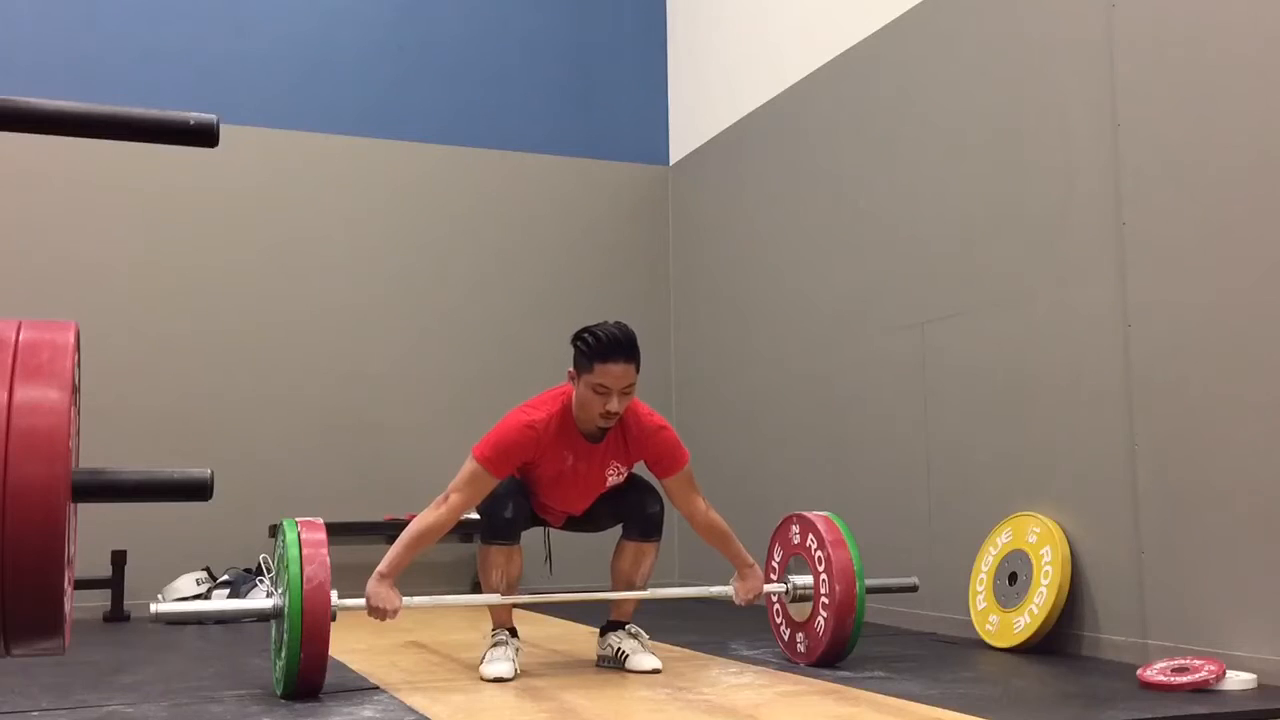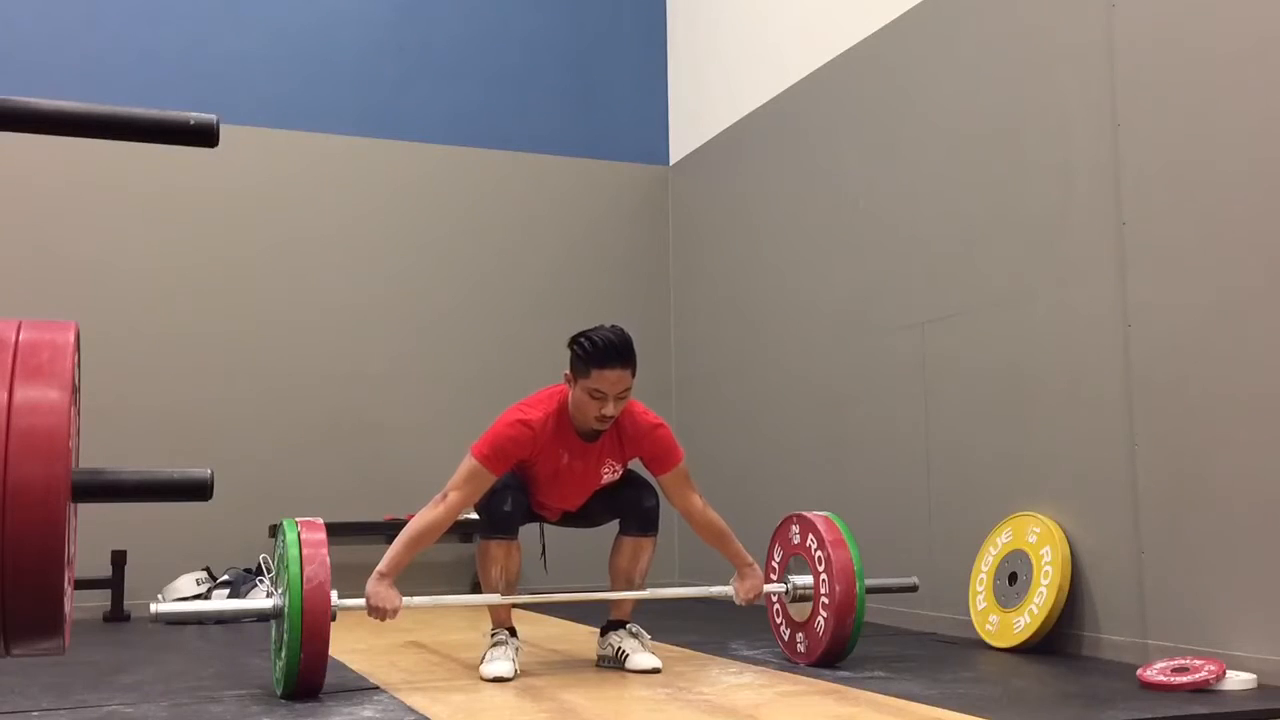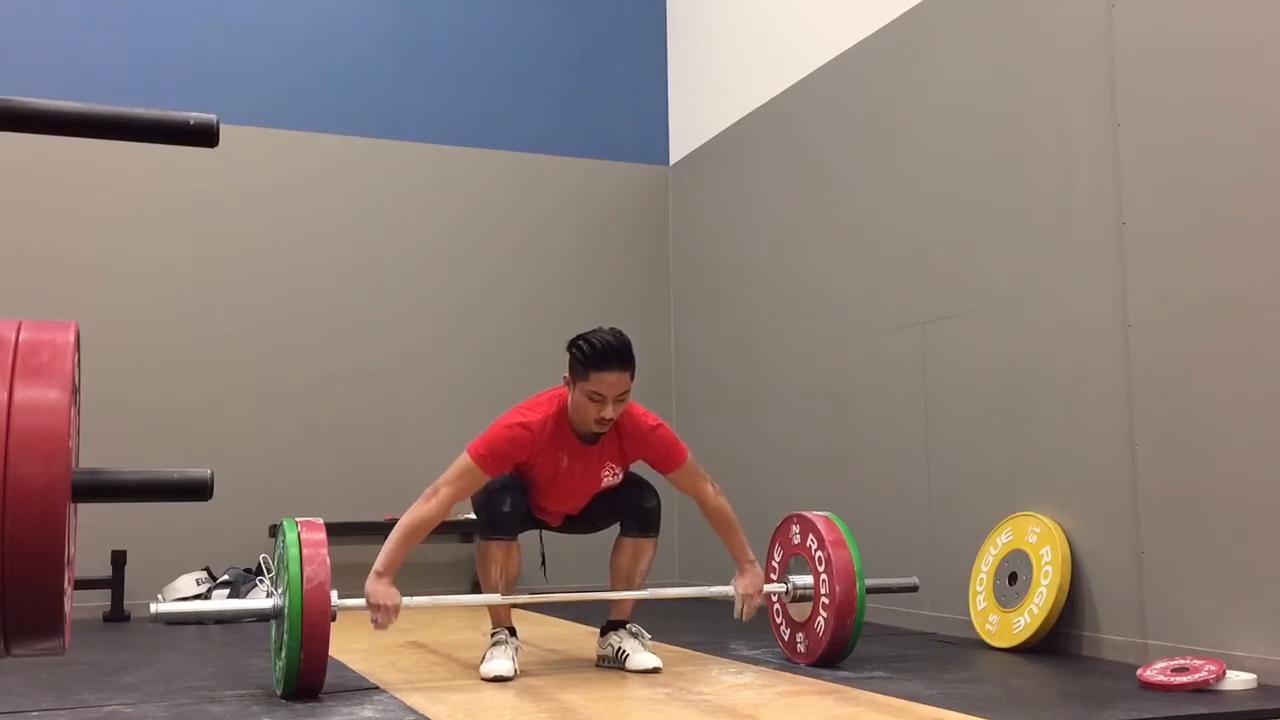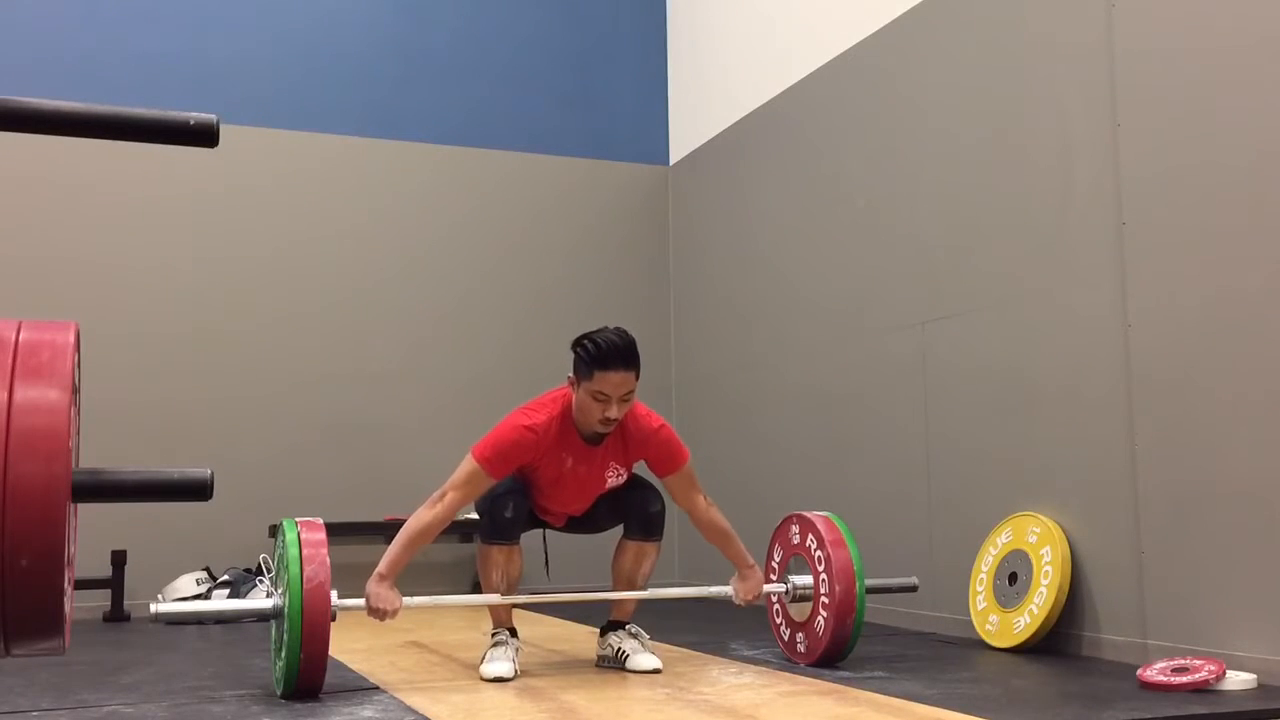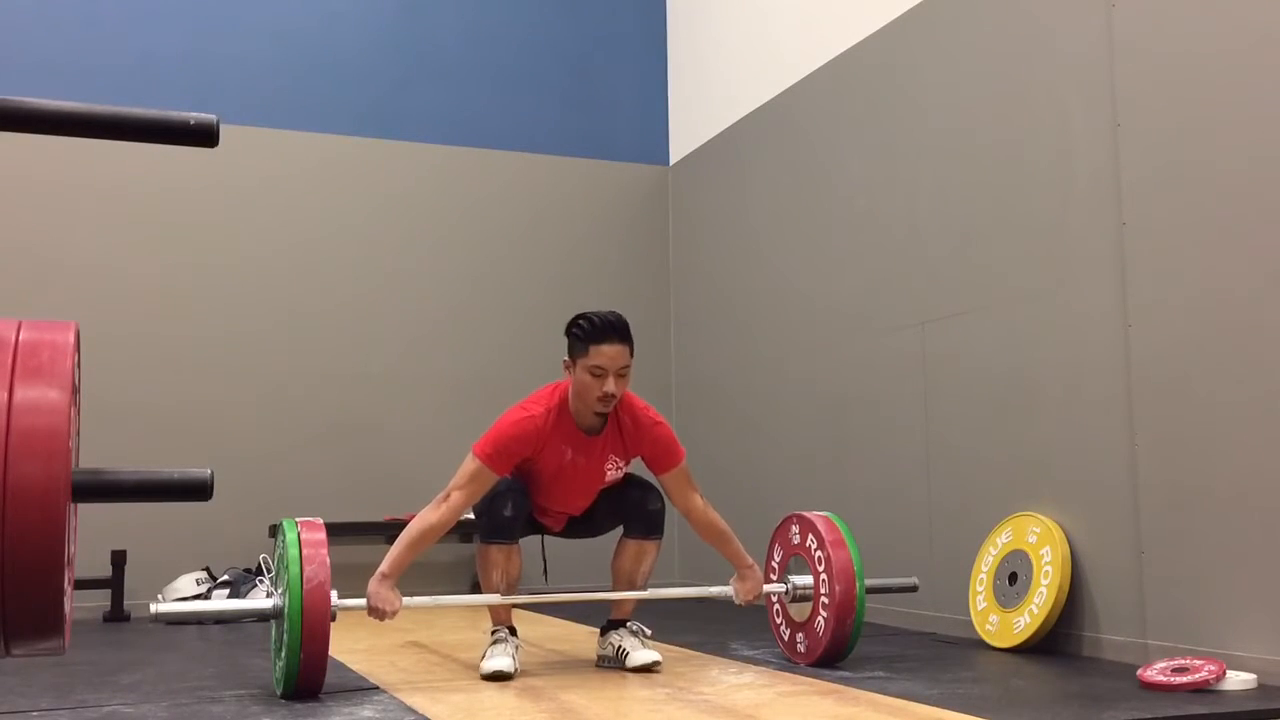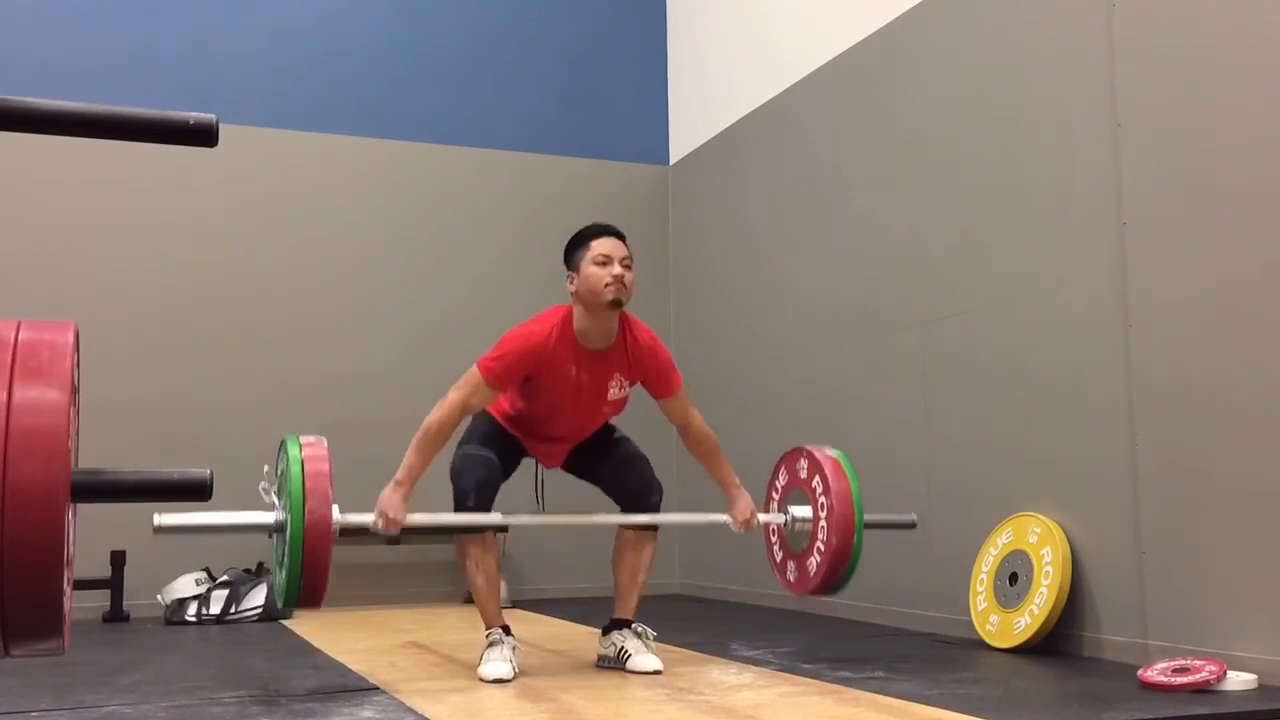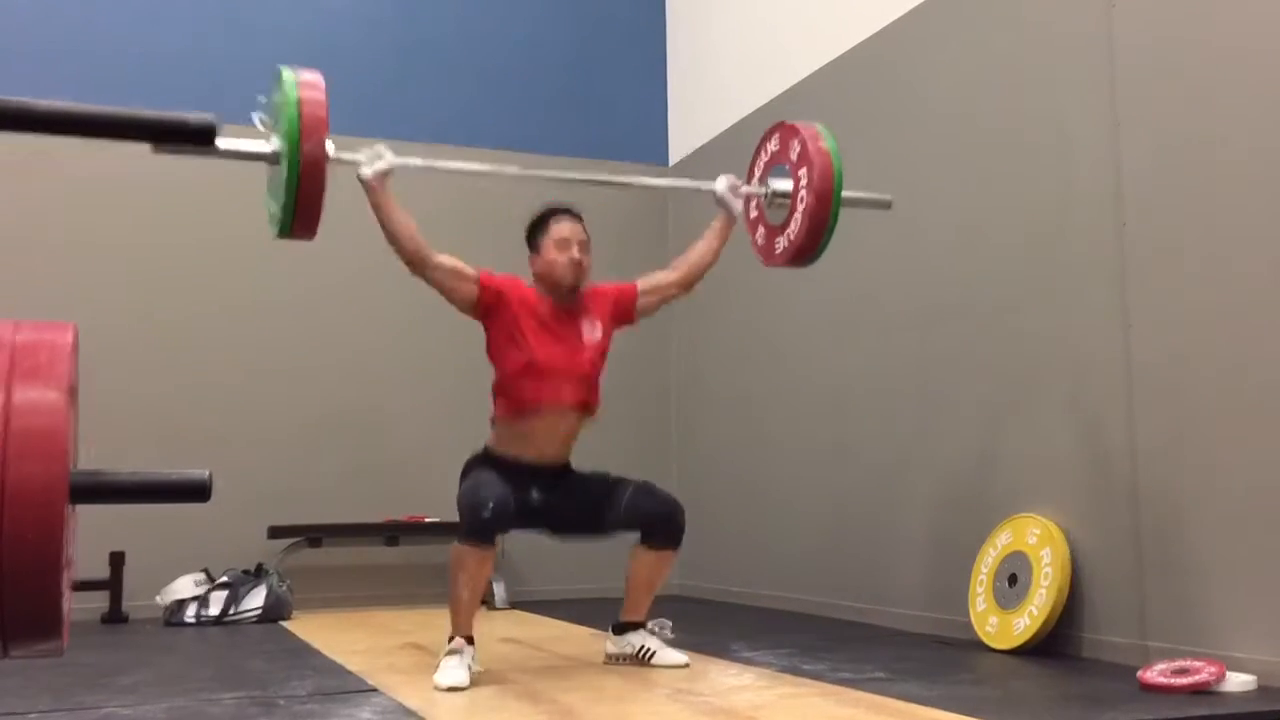
dt=0.7s
person 1, frame 1
left shoulder: (650, 430)
right shoulder: (530, 425)
left elbow: (696, 507)
right elbow: (450, 504)
left wrist: (747, 569)
right wrist: (383, 577)
left hip: (588, 504)
right hip: (527, 499)
left knee: (647, 507)
right knee: (500, 507)
left ankle: (617, 634)
right ankle: (503, 638)
person 1, frame 2
left shoulder: (646, 428)
right shoulder: (526, 424)
left elbow: (692, 504)
right elbow: (449, 501)
left wrist: (746, 568)
right wrist: (383, 577)
left hip: (583, 500)
right hip: (523, 495)
left knee: (642, 502)
right knee: (499, 502)
left ankle: (617, 633)
right ankle: (502, 637)
person 1, frame 3
left shoulder: (645, 429)
right shoulder: (525, 426)
left elbow: (706, 491)
right elbow: (439, 496)
left wrist: (747, 566)
right wrist: (381, 575)
left hip: (583, 507)
right hip: (523, 501)
left knee: (643, 502)
right knee: (497, 501)
left ankle: (617, 633)
right ankle: (502, 638)
person 1, frame 4
left shoulder: (649, 431)
right shoulder: (530, 427)
left elbow: (697, 503)
right elbow: (446, 501)
left wrist: (746, 568)
right wrist: (383, 578)
left hip: (587, 505)
right hip: (524, 498)
left knee: (648, 505)
right knee: (500, 504)
left ankle: (617, 634)
right ankle: (503, 638)
person 1, frame 5
left shoulder: (645, 424)
right shoulder: (529, 421)
left elbow: (692, 502)
right elbow: (451, 501)
left wrist: (746, 569)
right wrist: (384, 578)
left hip: (584, 509)
right hip: (525, 507)
left knee: (647, 504)
right knee: (499, 504)
left ankle: (617, 632)
right ankle: (503, 637)
person 1, frame 6
left shoulder: (643, 345)
right shoulder: (538, 337)
left elbow: (688, 423)
right elbow: (456, 406)
left wrist: (733, 491)
right wrist: (400, 486)
left hip: (582, 432)
right hip: (507, 424)
left knee: (644, 493)
right knee: (472, 485)
left ankle: (621, 634)
right ankle: (498, 640)
person 1, frame 7
left shoulder: (604, 304)
right shoulder: (505, 299)
left elbow: (679, 277)
right elbow: (423, 260)
left wrist: (725, 214)
right wrist: (379, 187)
left hip: (560, 480)
right hip: (504, 471)
left knee: (664, 514)
right knee: (485, 506)
left ankle: (627, 632)
right ankle: (459, 646)
